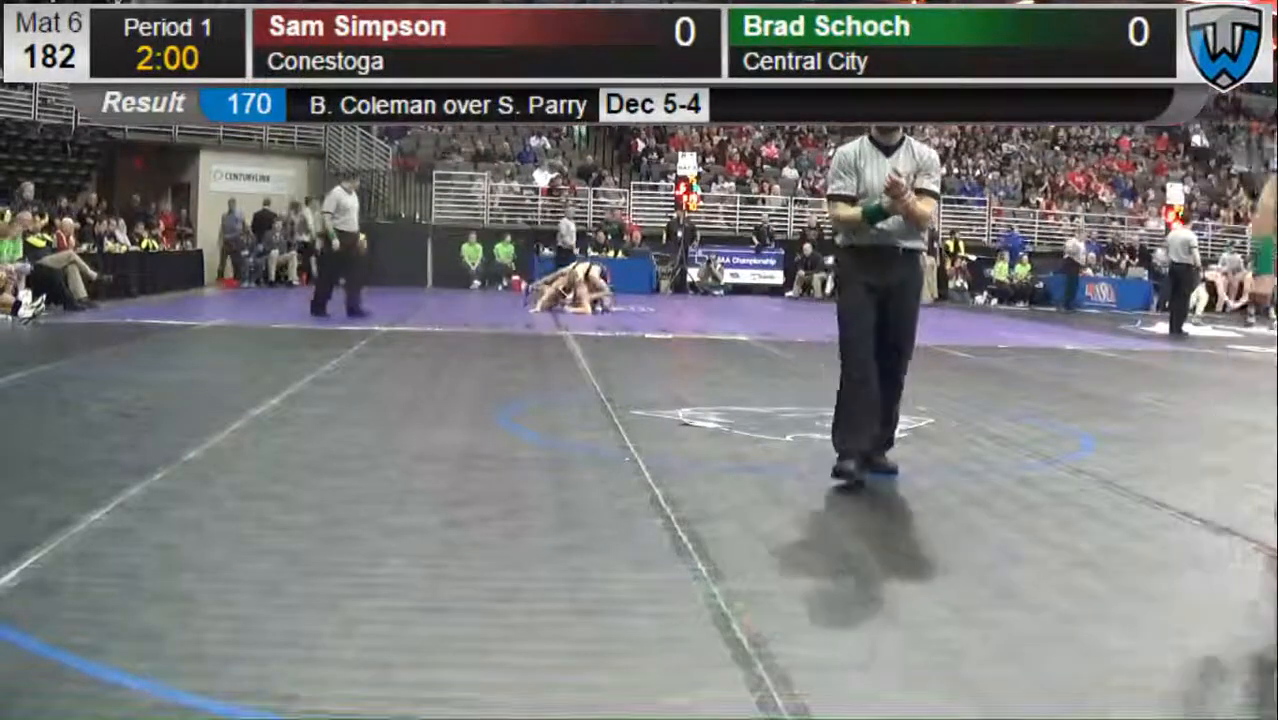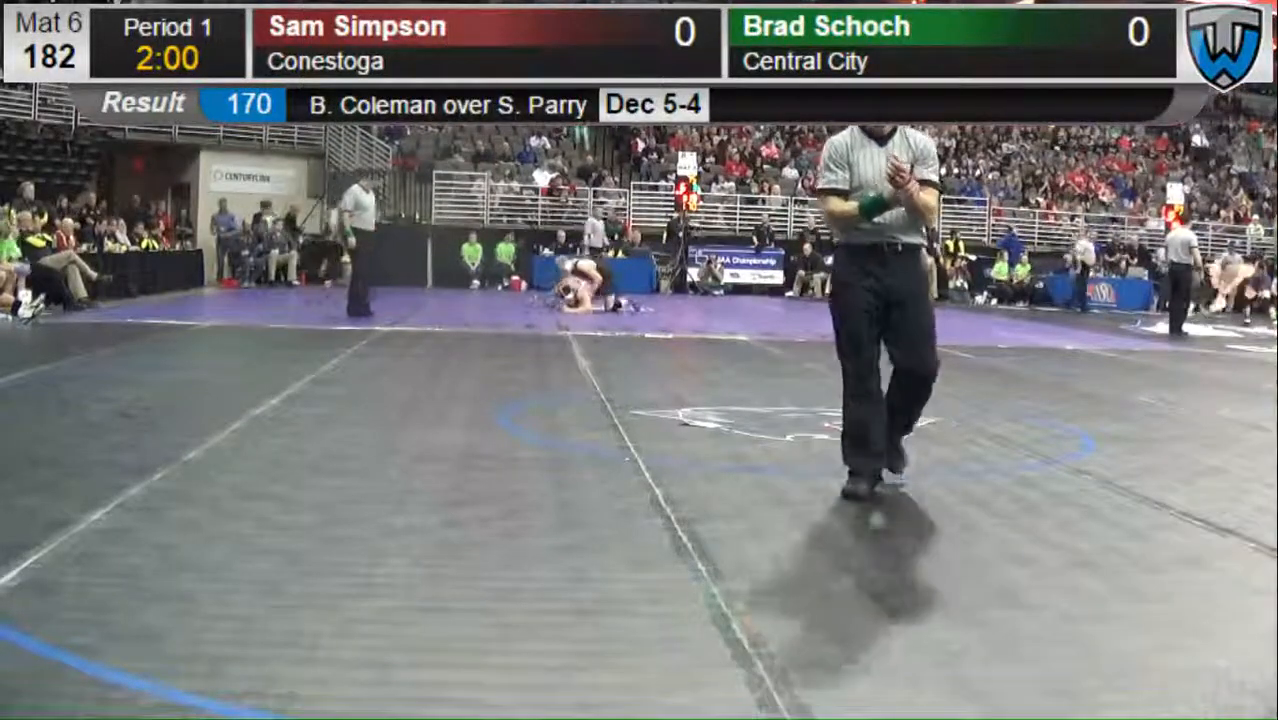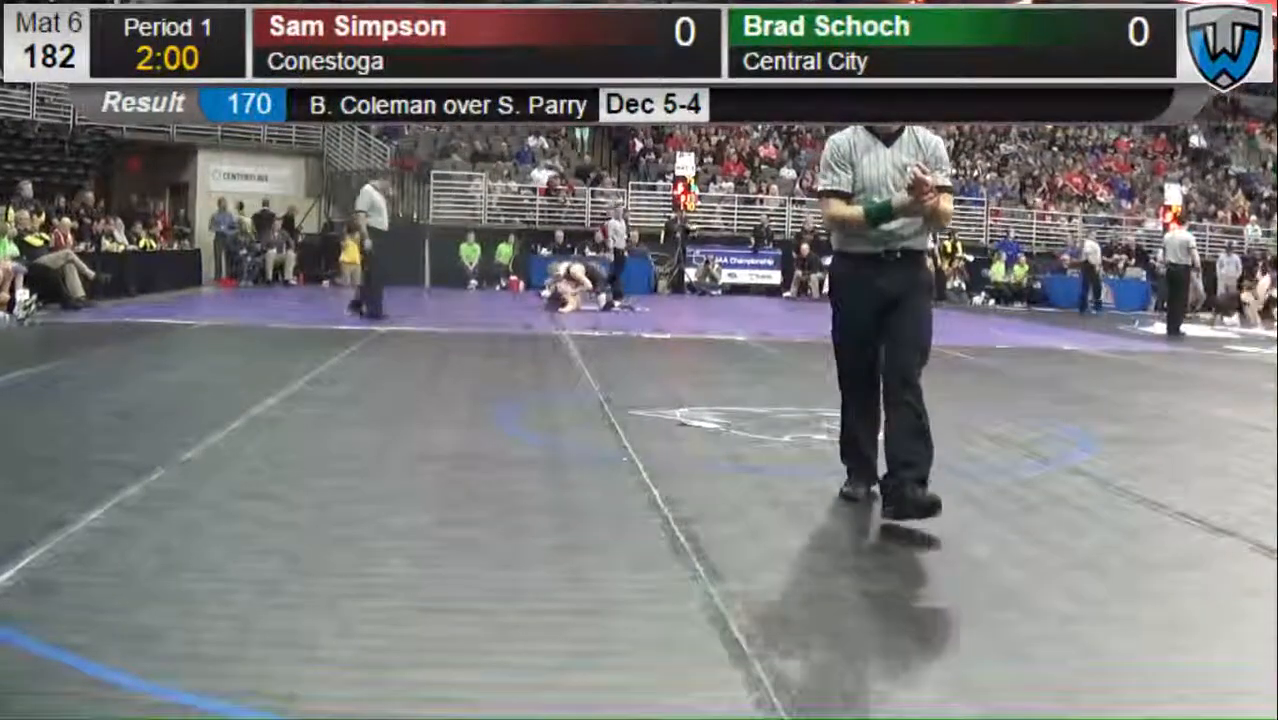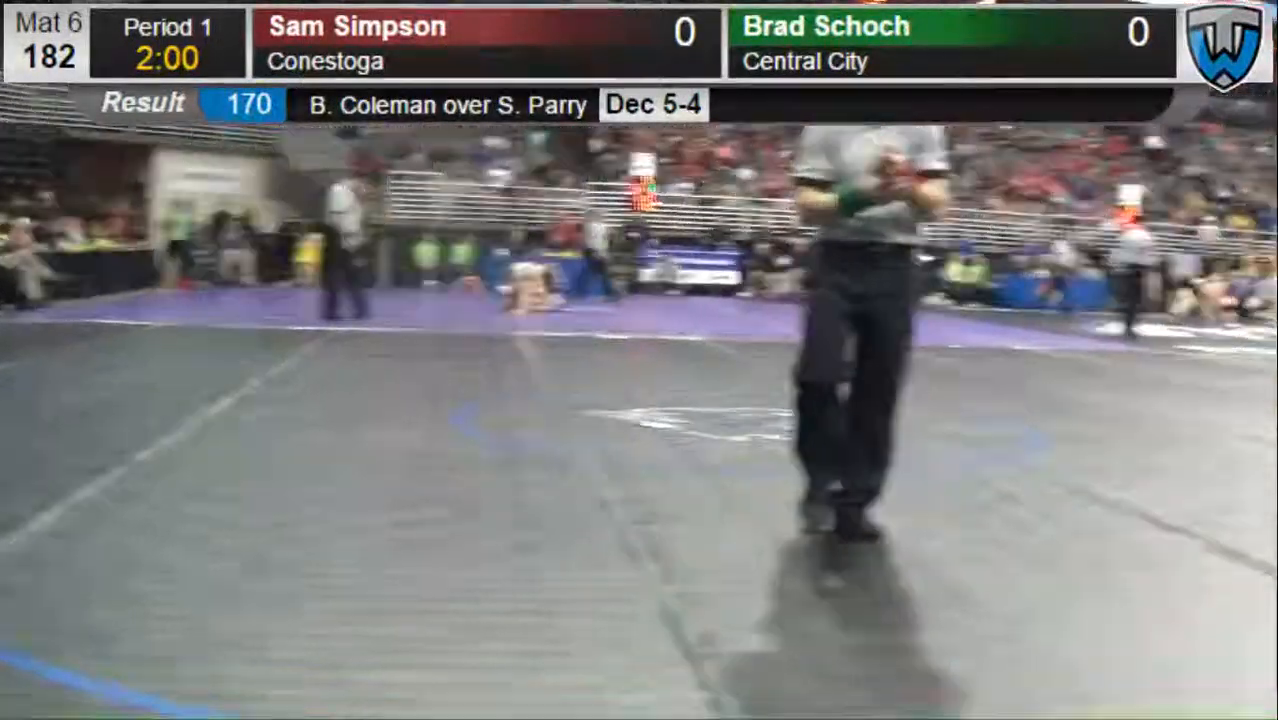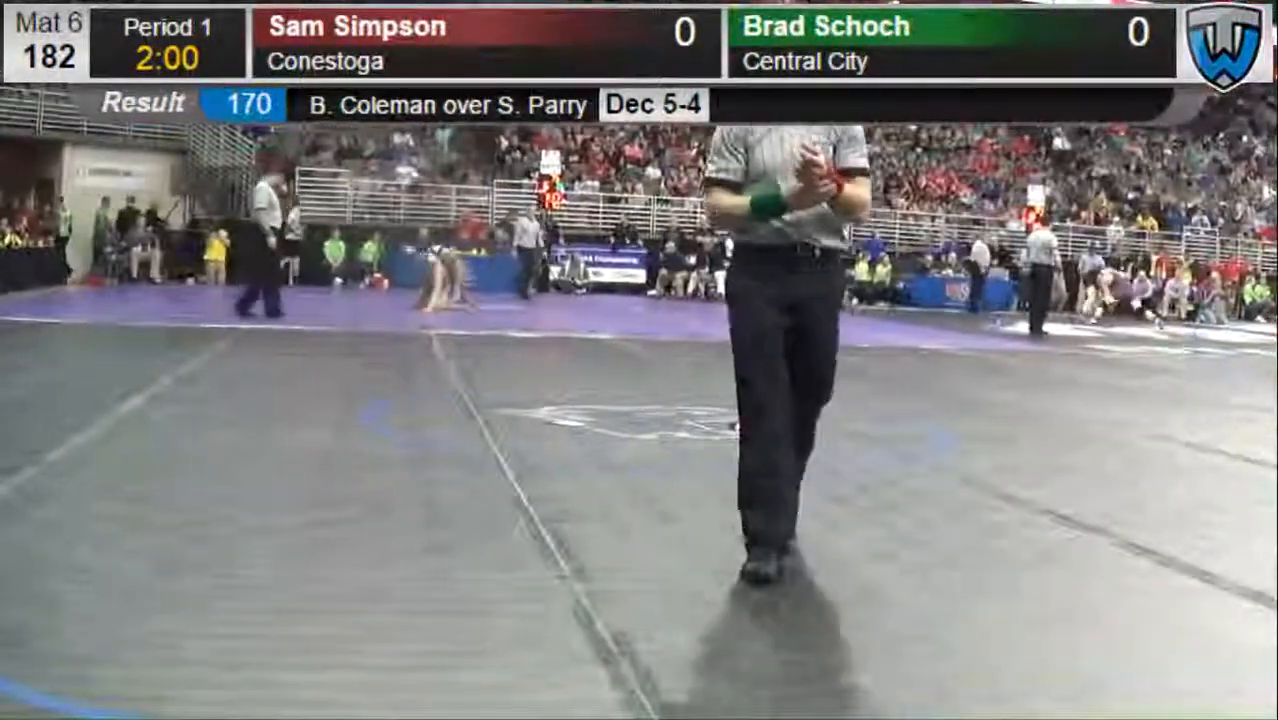
dt=0.4s
person 1, frame 1
left shoulder: (925, 157)
right shoulder: (848, 154)
left elbow: (925, 219)
right elbow: (838, 216)
left wrist: (905, 202)
right wrist: (883, 209)
left hip: (904, 267)
right hip: (858, 264)
left knee: (893, 361)
right knee: (858, 359)
left ankle: (875, 447)
right ankle: (851, 451)
person 1, frame 2
left shoulder: (920, 144)
right shoulder: (840, 145)
left elbow: (929, 212)
right elbow: (832, 212)
left wrist: (909, 191)
right wrist: (883, 200)
left hip: (906, 263)
right hip: (856, 265)
left knee: (921, 364)
right knee: (860, 368)
left ankle: (890, 435)
right ankle: (863, 466)
person 1, frame 3
left shoulder: (929, 144)
right shoulder: (842, 145)
left elbow: (944, 219)
right elbow: (833, 215)
left wrist: (929, 201)
right wrist: (893, 208)
left hip: (909, 272)
right hip: (855, 272)
left knee: (905, 377)
right knee: (857, 377)
left ankle: (905, 486)
right ankle: (860, 470)
person 1, frame 4
left shoulder: (923, 130)
right shoulder: (824, 131)
left elbow: (936, 205)
right elbow: (806, 204)
left wrist: (907, 187)
right wrist: (864, 196)
left hip: (894, 268)
right hip: (836, 264)
left knee: (878, 389)
right knee: (818, 375)
left ankle: (854, 500)
right ankle: (822, 474)
person 1, frame 5
left shoulder: (843, 125)
right shoulder: (738, 125)
left elbow: (860, 205)
right elbow: (717, 207)
left wrist: (829, 188)
right wrist: (784, 200)
left hip: (821, 273)
right hip: (757, 273)
left knee: (806, 402)
right knee: (764, 406)
left ankle: (775, 510)
right ankle: (766, 538)
